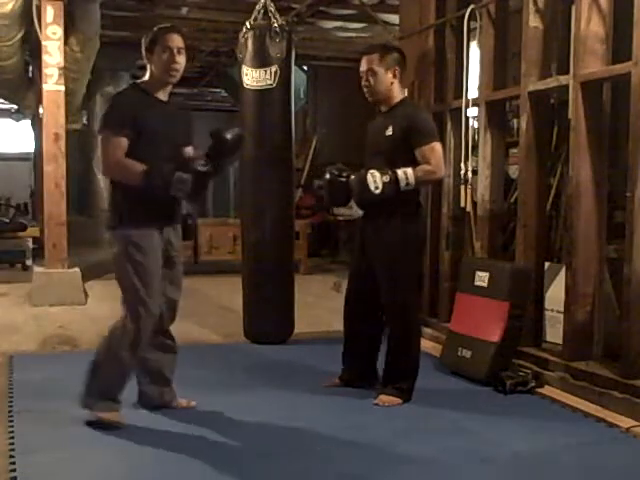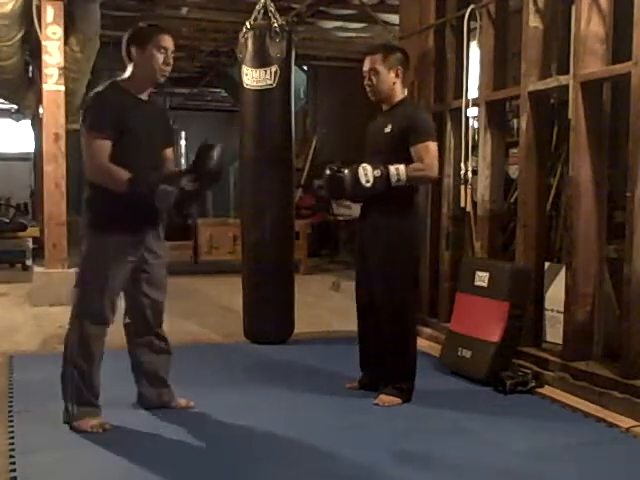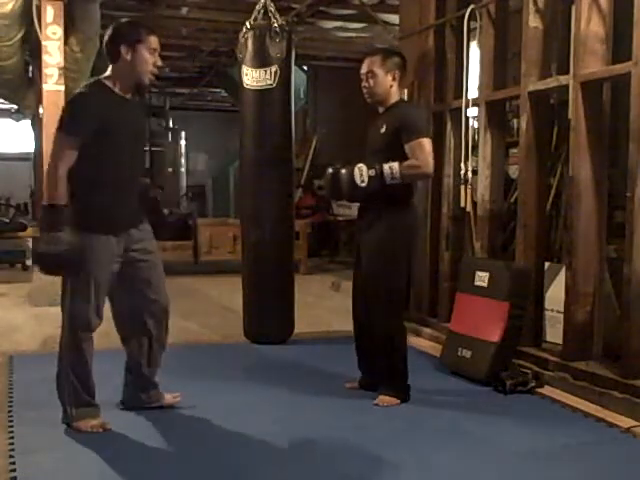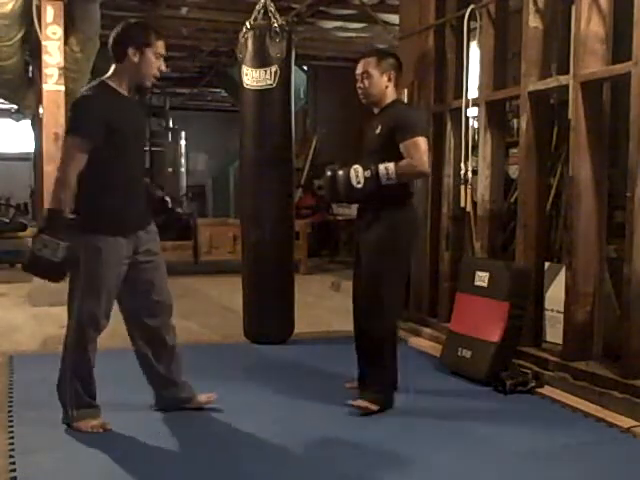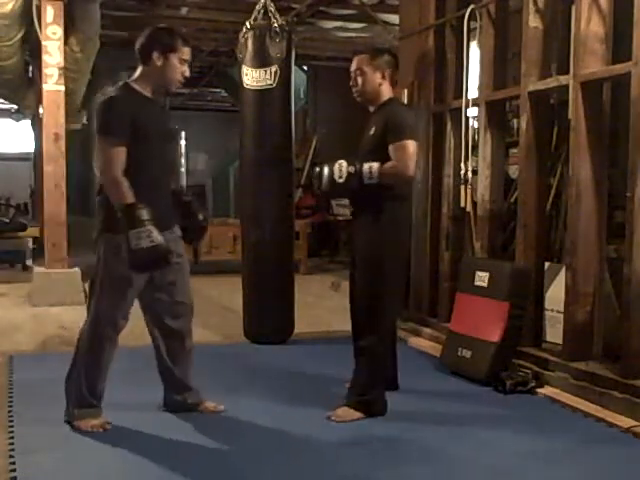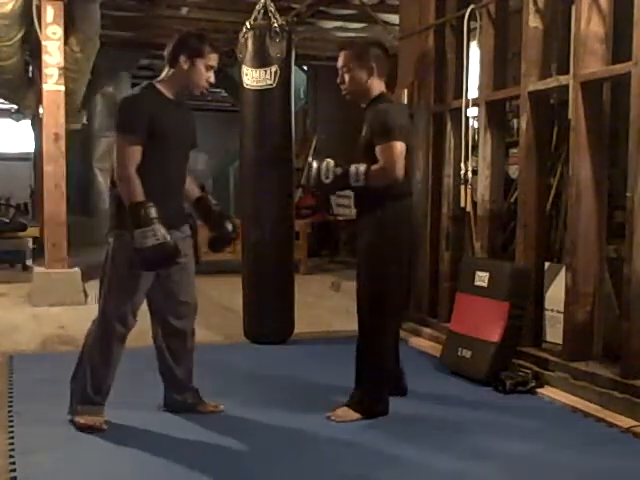
dt=0.3s
person 1, frame 1
left shoulder: (179, 114)
right shoulder: (125, 103)
left elbow: (186, 168)
right elbow: (112, 164)
left wrist: (203, 166)
right wrist: (162, 178)
left hip: (167, 223)
right hip: (134, 224)
left knee: (163, 311)
right knee: (141, 311)
left ankle: (157, 389)
right ankle: (100, 396)
person 1, frame 2
left shoulder: (158, 113)
right shoulder: (105, 102)
left elbow: (167, 168)
right elbow: (96, 167)
left wrist: (190, 176)
right wrist: (145, 186)
left hip: (147, 228)
right hip: (109, 229)
left knee: (150, 314)
right knee: (92, 316)
left ankle: (155, 391)
right ankle: (81, 405)
person 1, frame 3
left shoulder: (135, 107)
right shoulder: (87, 102)
right elbow: (58, 169)
right wrist: (54, 224)
left hip: (134, 228)
right hip: (92, 232)
left knee: (153, 308)
right knee: (82, 321)
left ankle: (141, 388)
right ankle: (80, 407)
person 1, frame 4
left shoulder: (133, 106)
right shoulder: (93, 102)
right elbow: (69, 172)
left wrist: (155, 200)
right wrist: (57, 225)
left hip: (141, 230)
right hip: (101, 234)
left knee: (156, 313)
right knee: (88, 322)
left ankle: (173, 391)
right ankle: (79, 407)
person 1, frame 5
left shoulder: (158, 108)
right shoulder: (118, 105)
right elbow: (113, 174)
left wrist: (180, 206)
right wrist: (137, 224)
left hip: (164, 229)
right hip: (125, 232)
left knee: (176, 313)
right knee: (107, 319)
left ankle: (181, 394)
right ankle: (83, 405)
person 1, frame 6
left shoulder: (184, 112)
right shoulder: (139, 104)
right elbow: (126, 171)
left wrist: (207, 208)
right wrist: (146, 222)
left hip: (175, 228)
right hip: (137, 230)
left knee: (180, 314)
right knee: (116, 317)
left ankle: (182, 395)
right ankle: (86, 403)
person 2, frame 1
left shoulder: (415, 117)
right shoulder: (376, 122)
left elbow: (435, 170)
left wrist: (390, 179)
right wrist: (351, 184)
left hip: (401, 223)
right hip: (372, 222)
left knee: (400, 305)
right knee: (359, 300)
left ankle: (399, 384)
right ankle: (358, 372)
person 2, frame 2
left shoulder: (413, 117)
right shoulder: (377, 121)
left elbow: (429, 169)
left wrist: (382, 175)
right wrist: (351, 180)
left hip: (397, 221)
right hip: (371, 219)
left knee: (395, 303)
right knee: (368, 301)
left ankle: (398, 384)
right ankle: (373, 374)
person 2, frame 3
left shoulder: (409, 116)
right shoulder: (378, 122)
left elbow: (424, 166)
left wrist: (376, 174)
right wrist: (352, 181)
left hip: (393, 219)
right hip: (370, 217)
left knee: (385, 302)
right knee: (365, 301)
left ankle: (395, 384)
right ankle: (372, 375)
person 2, frame 4
left shoulder: (404, 116)
right shoulder: (375, 121)
left elbow: (420, 165)
left wrist: (373, 174)
right wrist: (350, 182)
left hip: (392, 220)
right hip: (370, 217)
left knee: (380, 302)
right knee: (365, 300)
left ankle: (379, 389)
right ankle: (371, 375)
person 2, frame 5
left shoulder: (398, 116)
right shoulder: (375, 117)
left elbow: (406, 167)
left wrist: (355, 172)
right wrist: (345, 175)
left hip: (386, 222)
right hip: (368, 220)
left knee: (375, 308)
right knee: (365, 304)
left ankle: (367, 397)
right ankle: (382, 376)
person 2, frame 6
left shoulder: (386, 113)
right shoulder: (375, 112)
left elbow: (392, 170)
left wrist: (343, 175)
right wrist: (337, 175)
left hip: (387, 221)
right hip: (377, 219)
left knee: (378, 310)
right knee: (377, 307)
left ankle: (368, 399)
right ankle: (388, 379)
